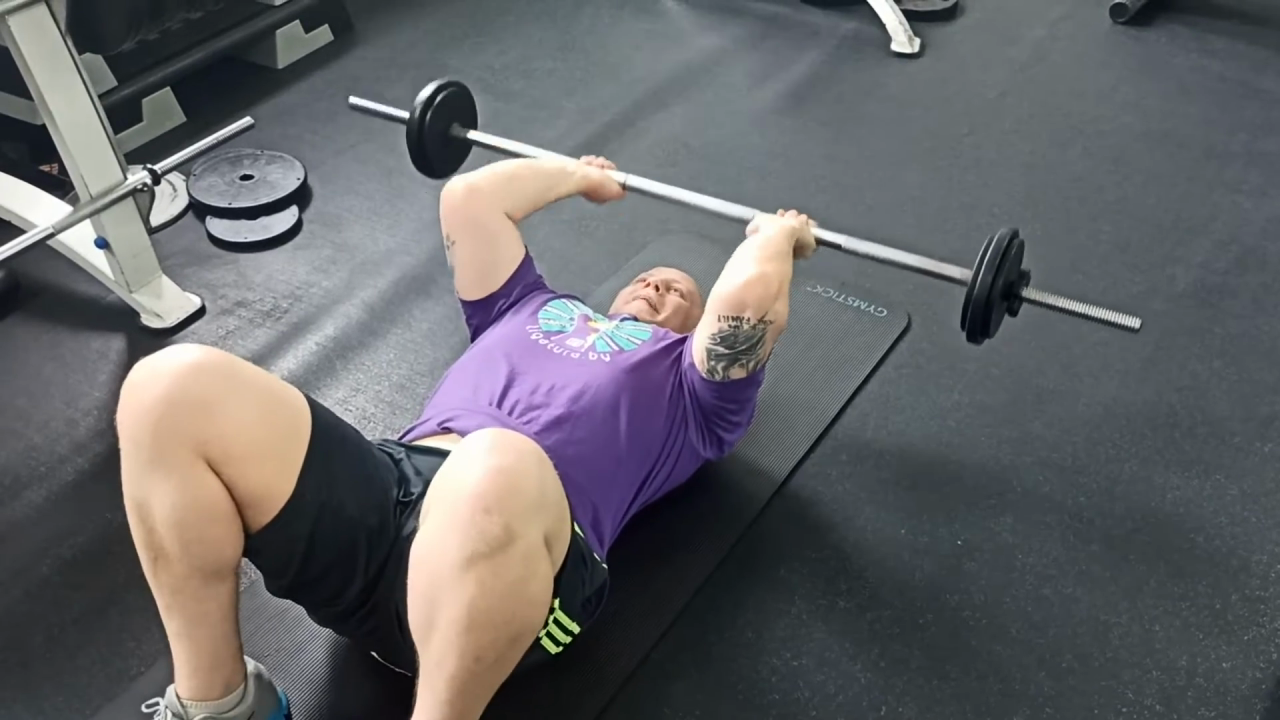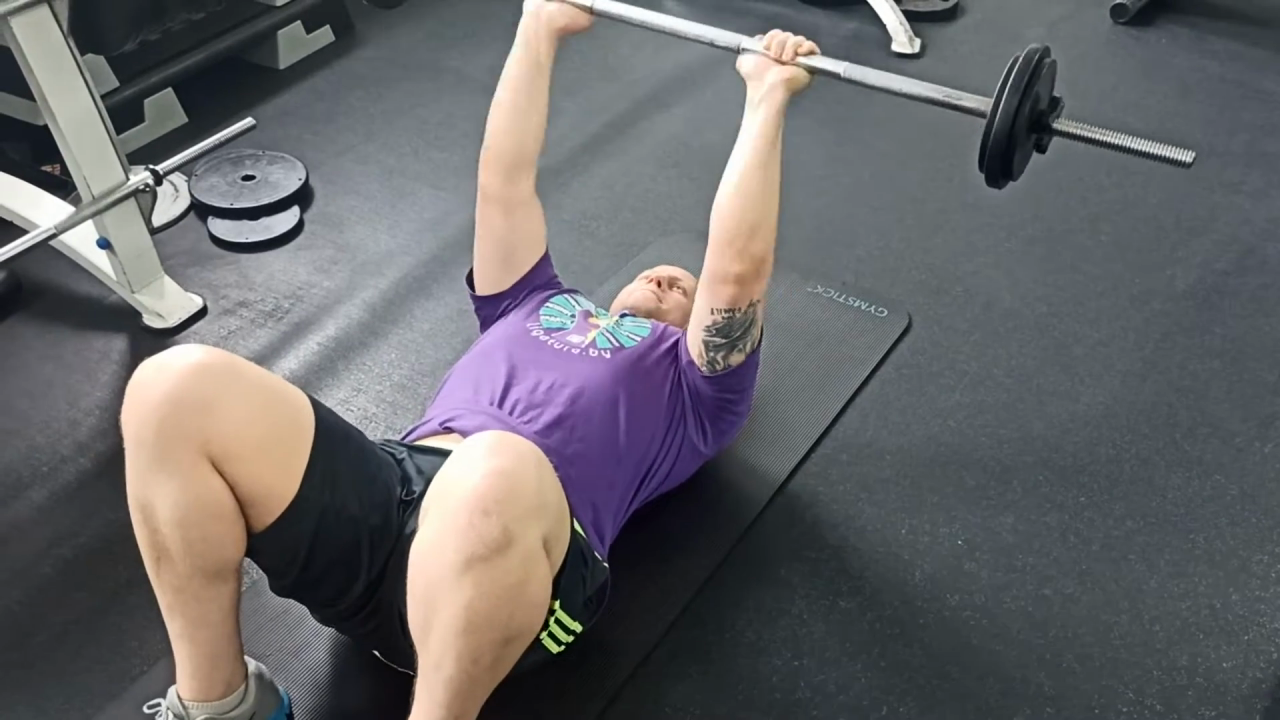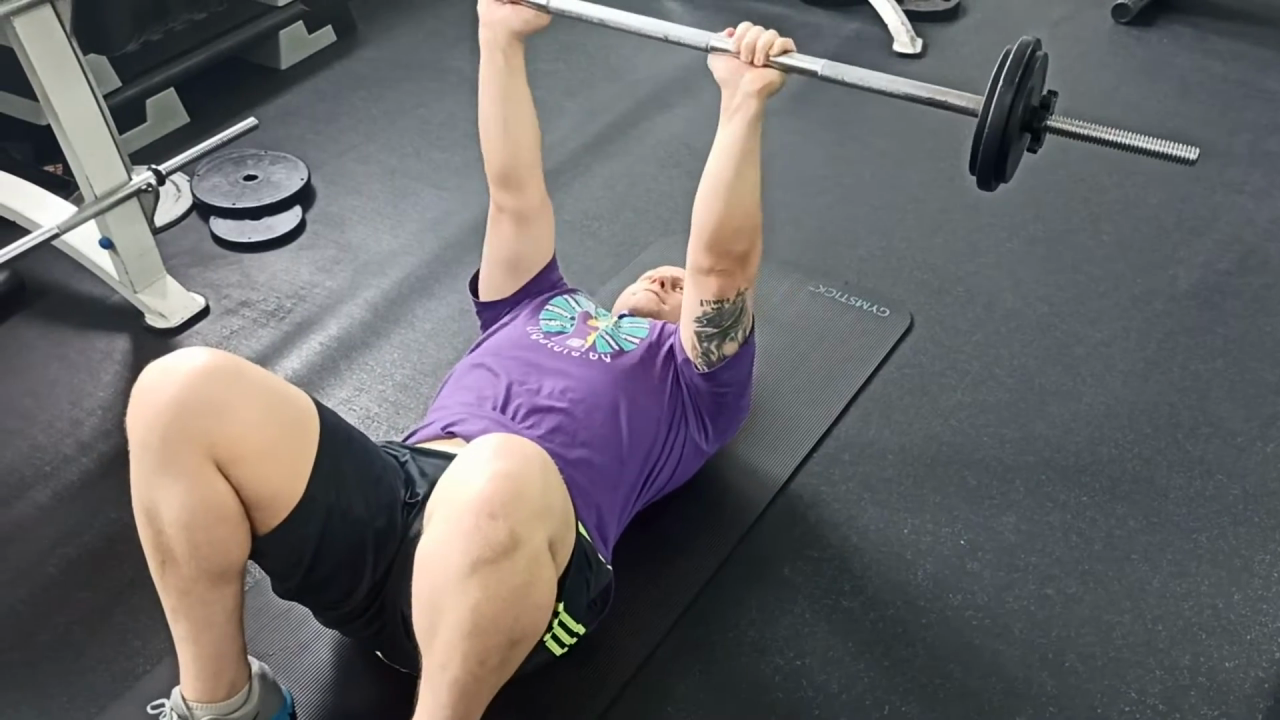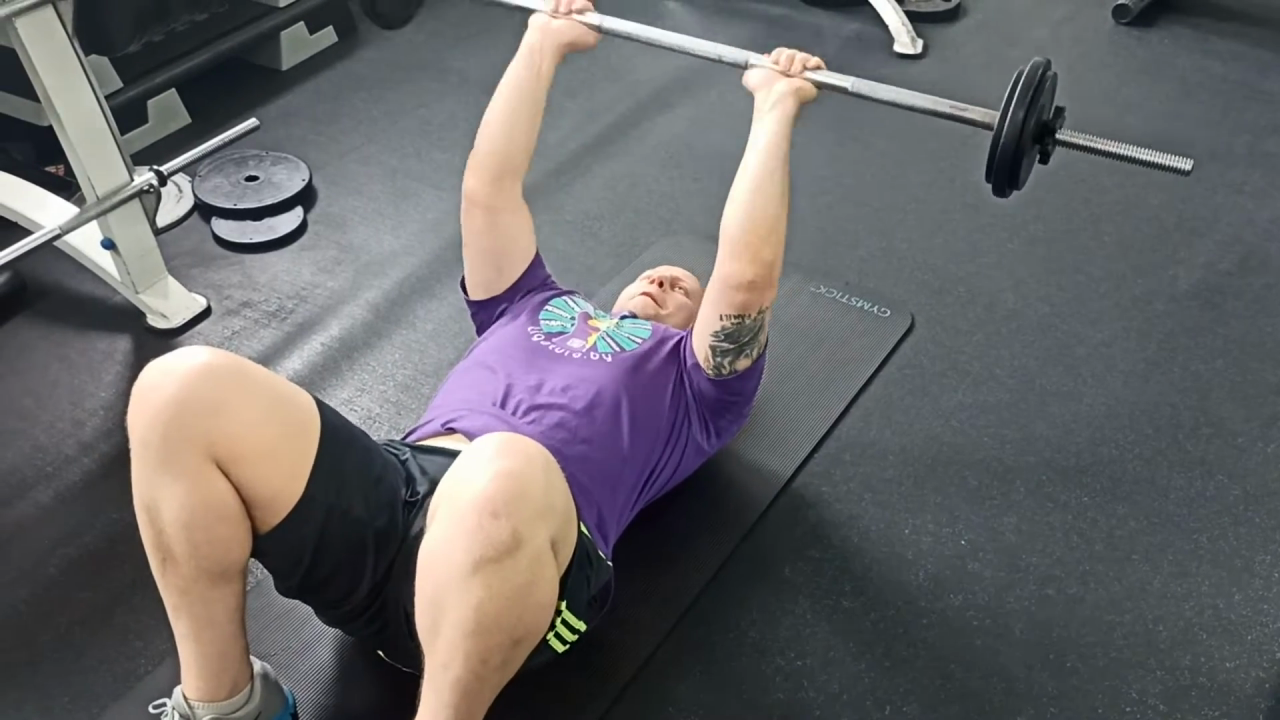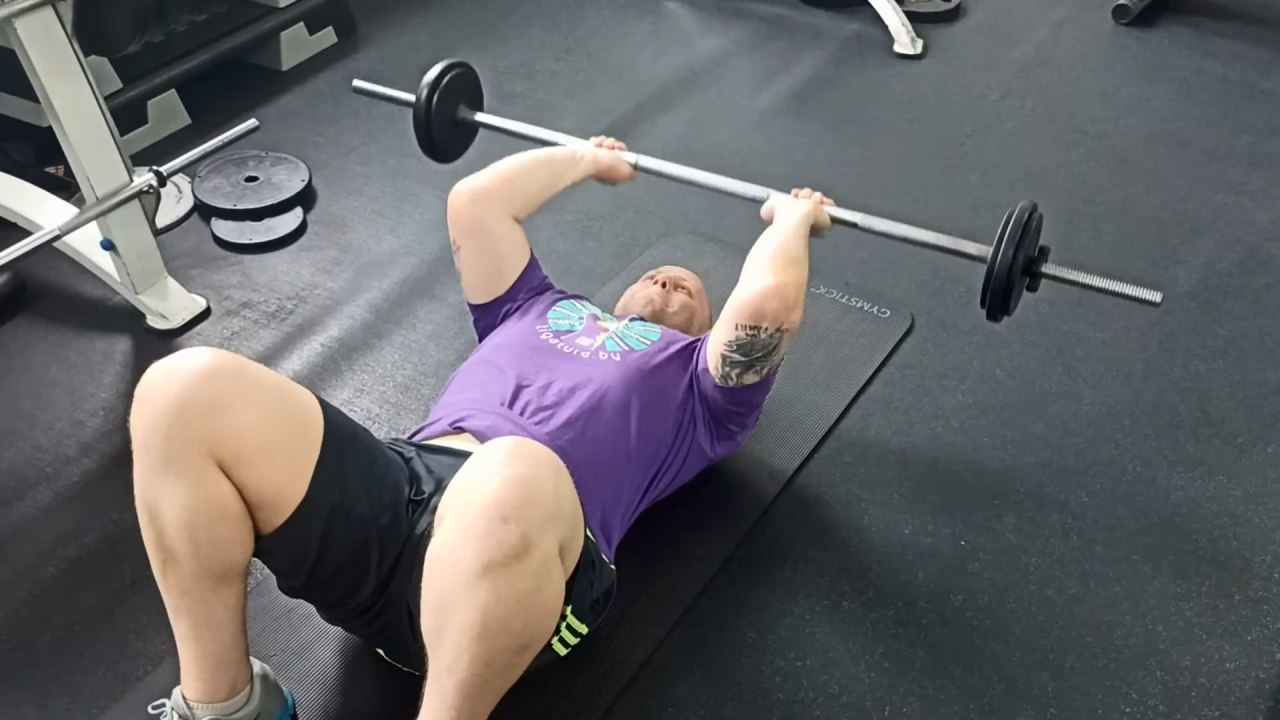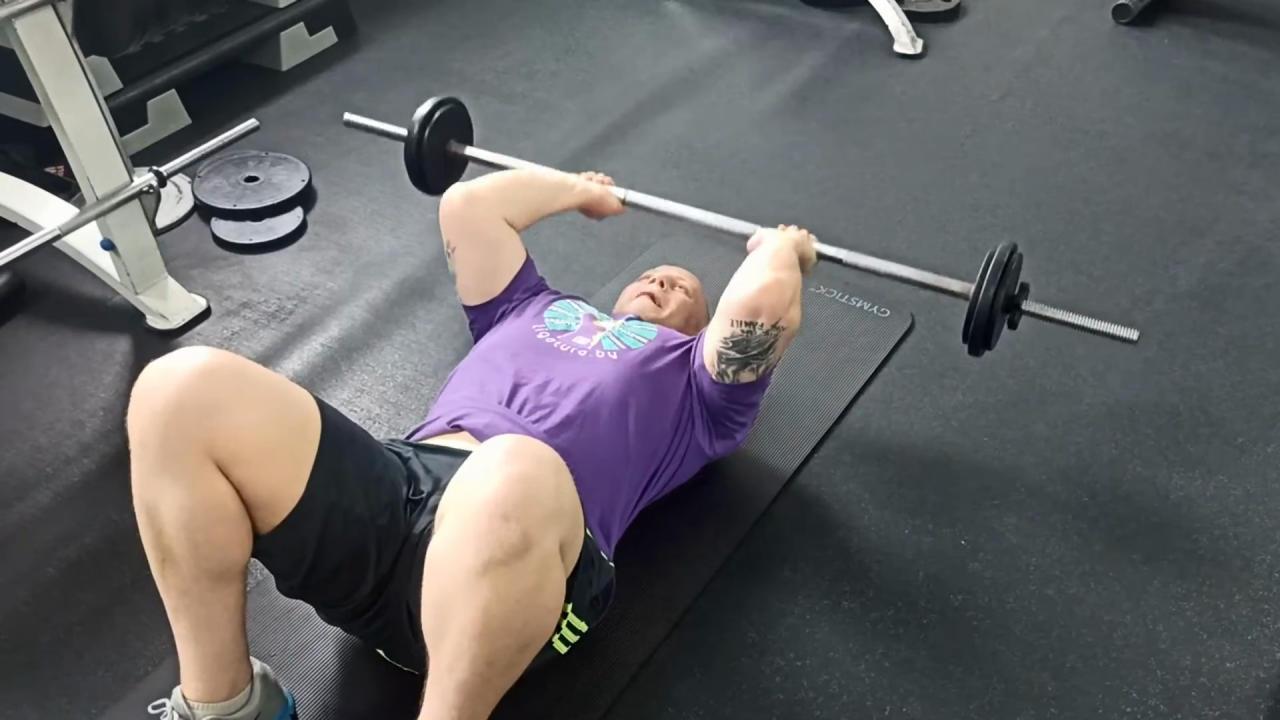
dt=0.4s
person 1, frame 1
left shoulder: (692, 383)
right shoulder: (541, 311)
left elbow: (747, 295)
right elbow: (466, 200)
left wrist: (780, 232)
right wrist: (579, 173)
left hip: (515, 538)
right hip: (392, 486)
left knee: (493, 471)
right knee: (174, 389)
person 1, frame 2
left shoulder: (692, 383)
right shoulder: (537, 306)
left elbow: (736, 267)
right elbow: (504, 185)
left wrist: (767, 96)
left hip: (514, 524)
right hip: (389, 486)
left knee: (493, 478)
right knee: (176, 388)
person 1, frame 3
left shoulder: (695, 380)
right shoulder: (541, 309)
left elbow: (723, 263)
right elbow: (515, 195)
left wrist: (742, 99)
left hip: (516, 535)
right hip: (392, 492)
left knee: (500, 481)
right knee: (179, 391)
person 1, frame 4
left shoulder: (694, 381)
right shoulder: (540, 308)
left elbow: (746, 277)
right elbow: (487, 192)
left wrist: (775, 108)
left hip: (514, 523)
right hip: (389, 492)
left knee: (502, 481)
right knee: (181, 390)
person 1, frame 5
left shoulder: (700, 381)
right shoulder: (544, 309)
left elbow: (768, 303)
right elbow: (473, 205)
left wrist: (791, 220)
right wrist: (585, 160)
left hip: (524, 522)
right hip: (392, 495)
left knee: (510, 486)
right knee: (184, 390)
person 1, frame 6
left shoulder: (696, 381)
right shoulder: (546, 312)
left elbow: (764, 304)
right elbow: (466, 209)
left wrist: (780, 247)
right wrist: (579, 189)
left hip: (522, 521)
right hip: (401, 484)
left knee: (509, 478)
right knee: (181, 390)
